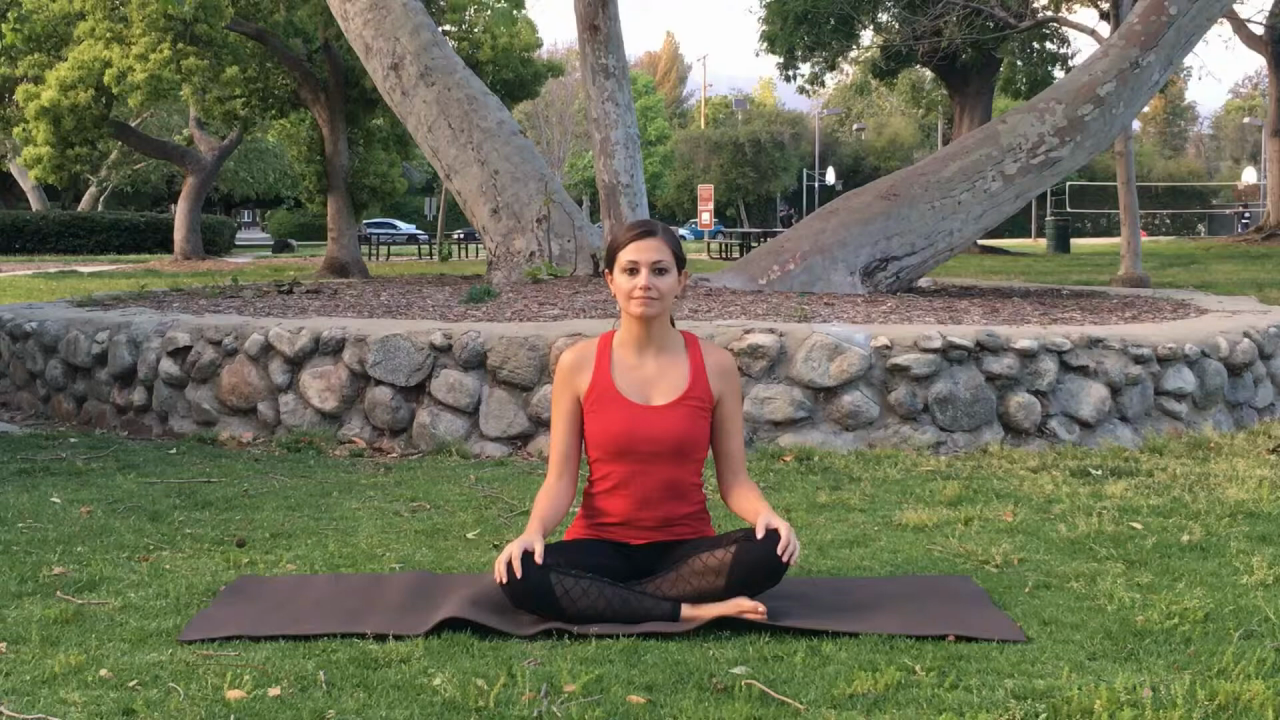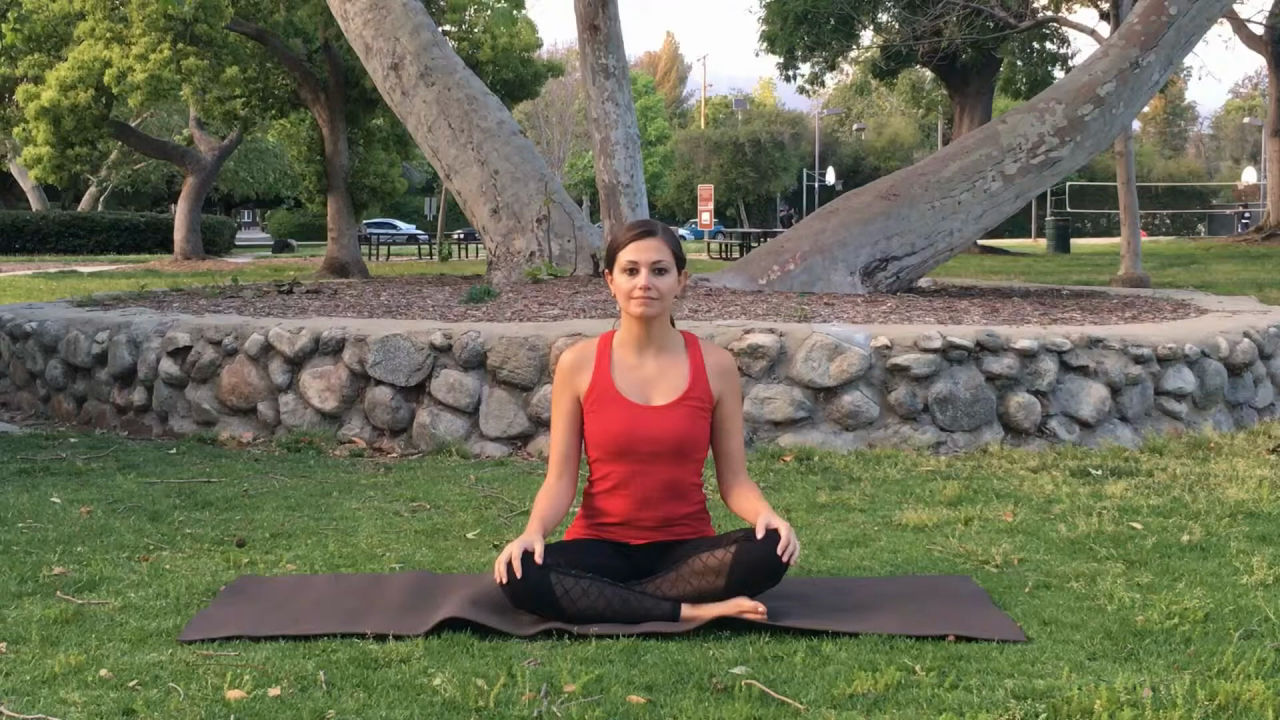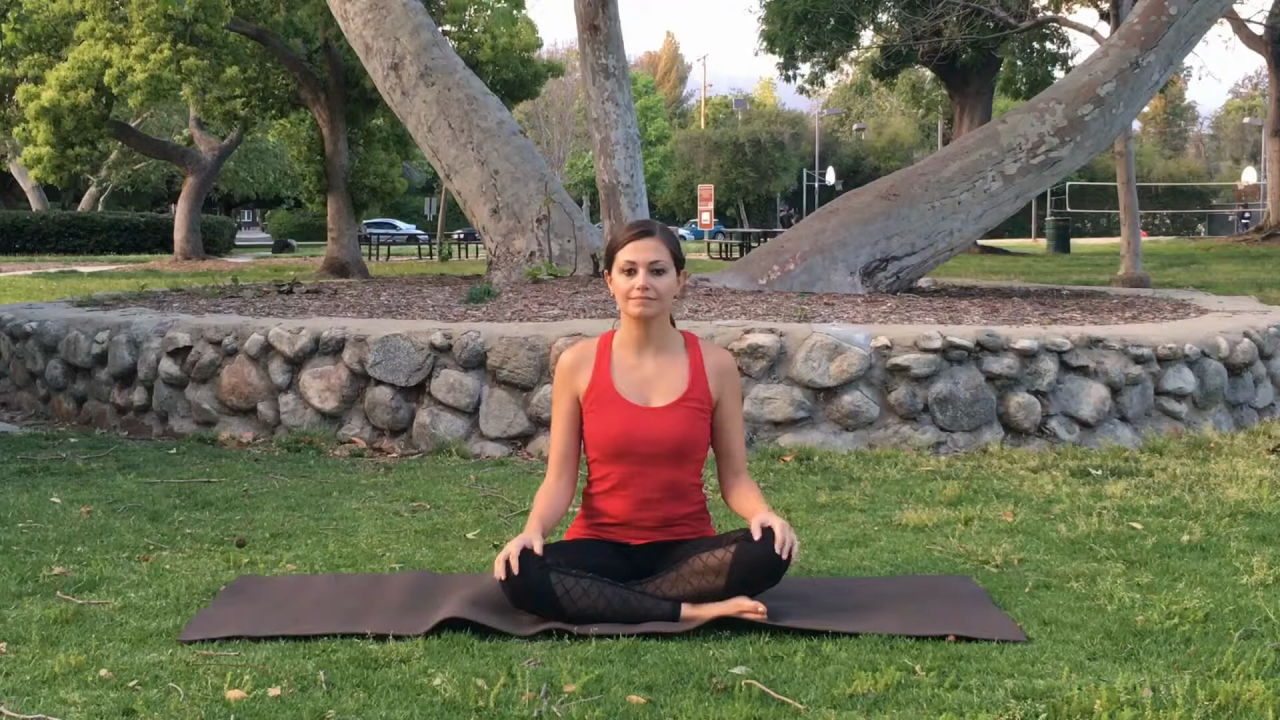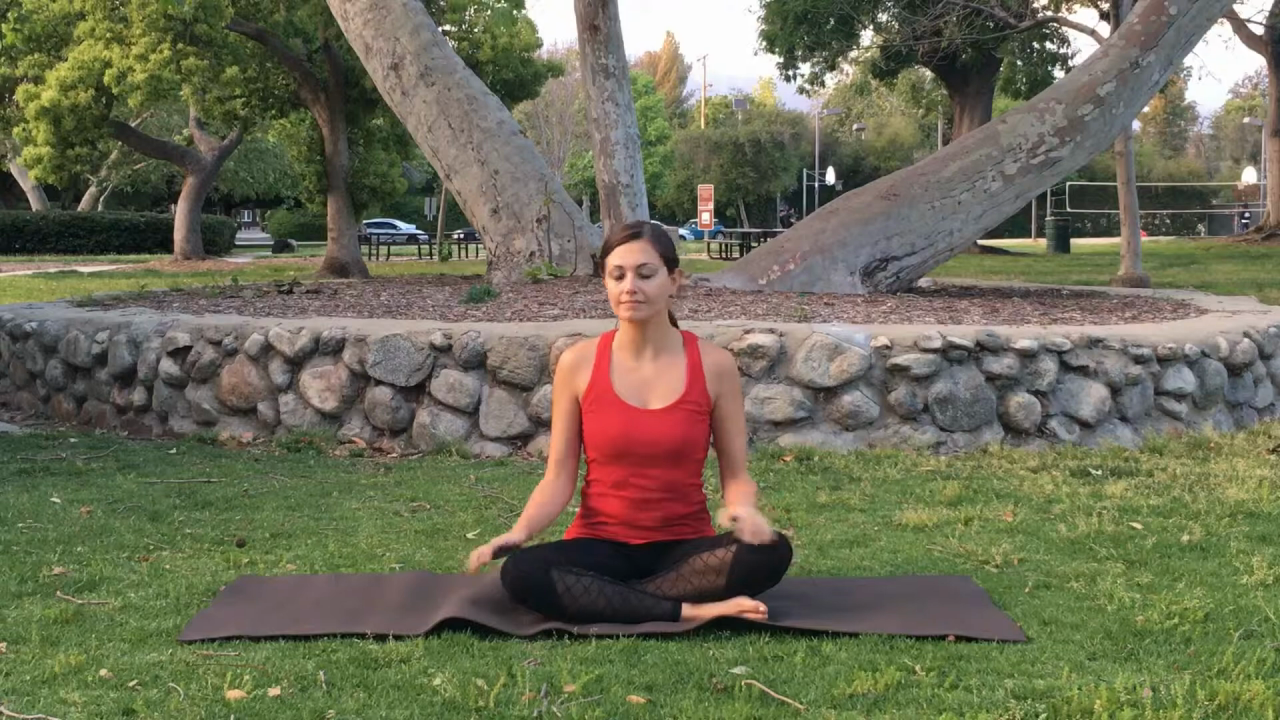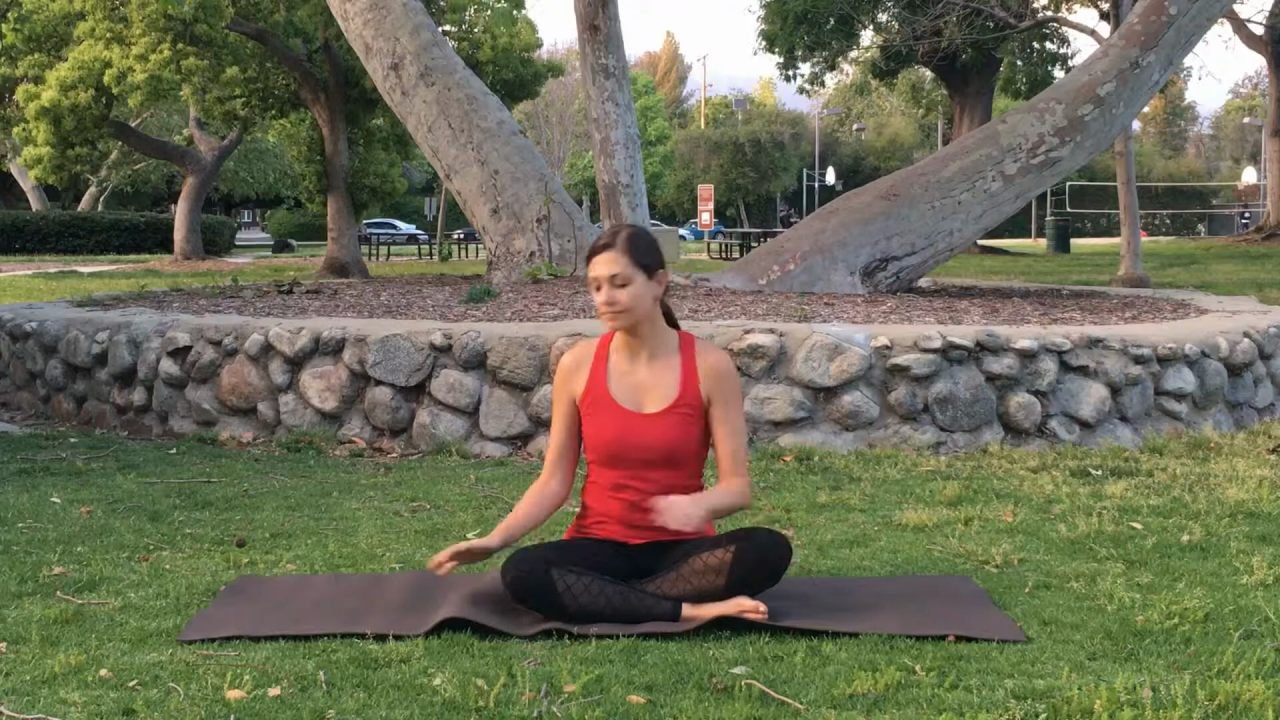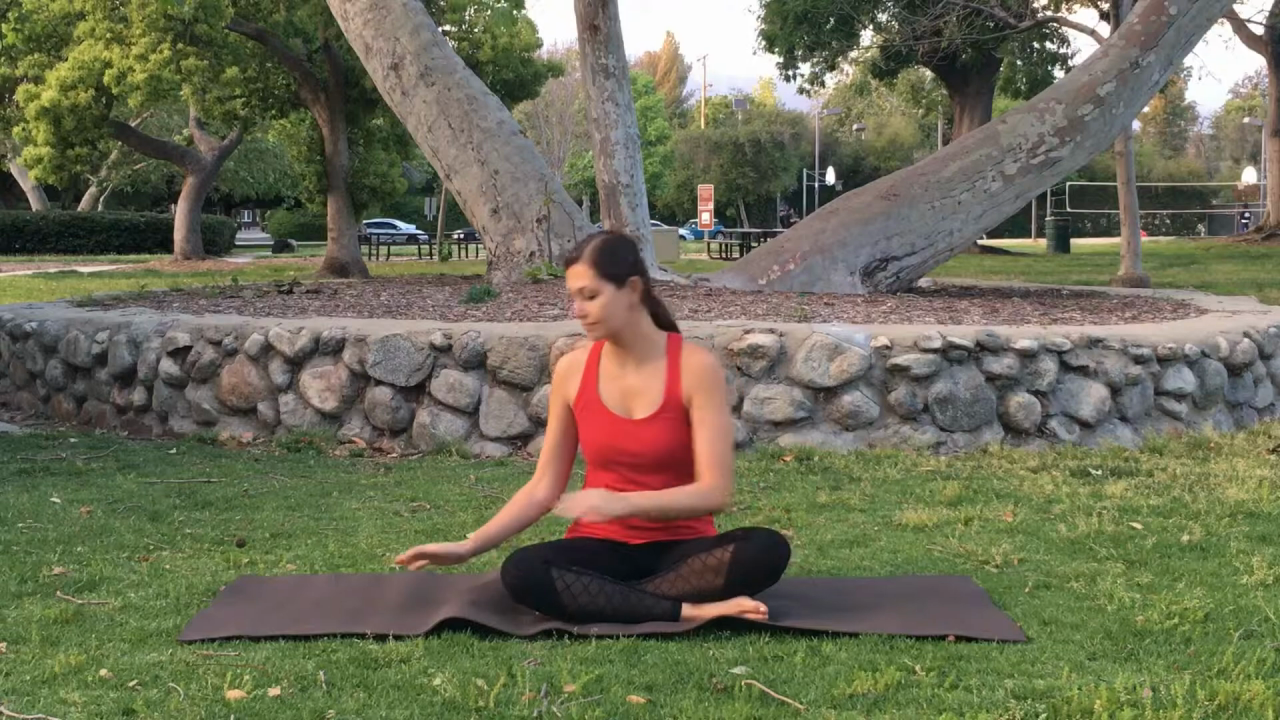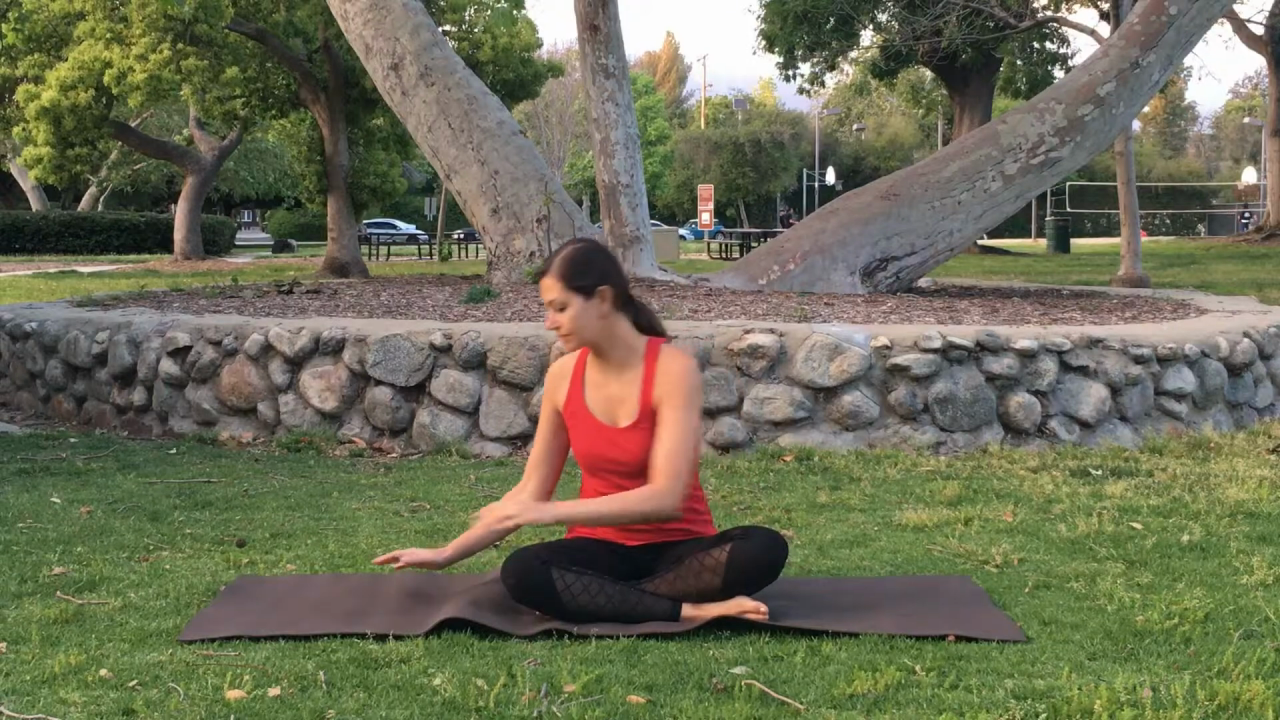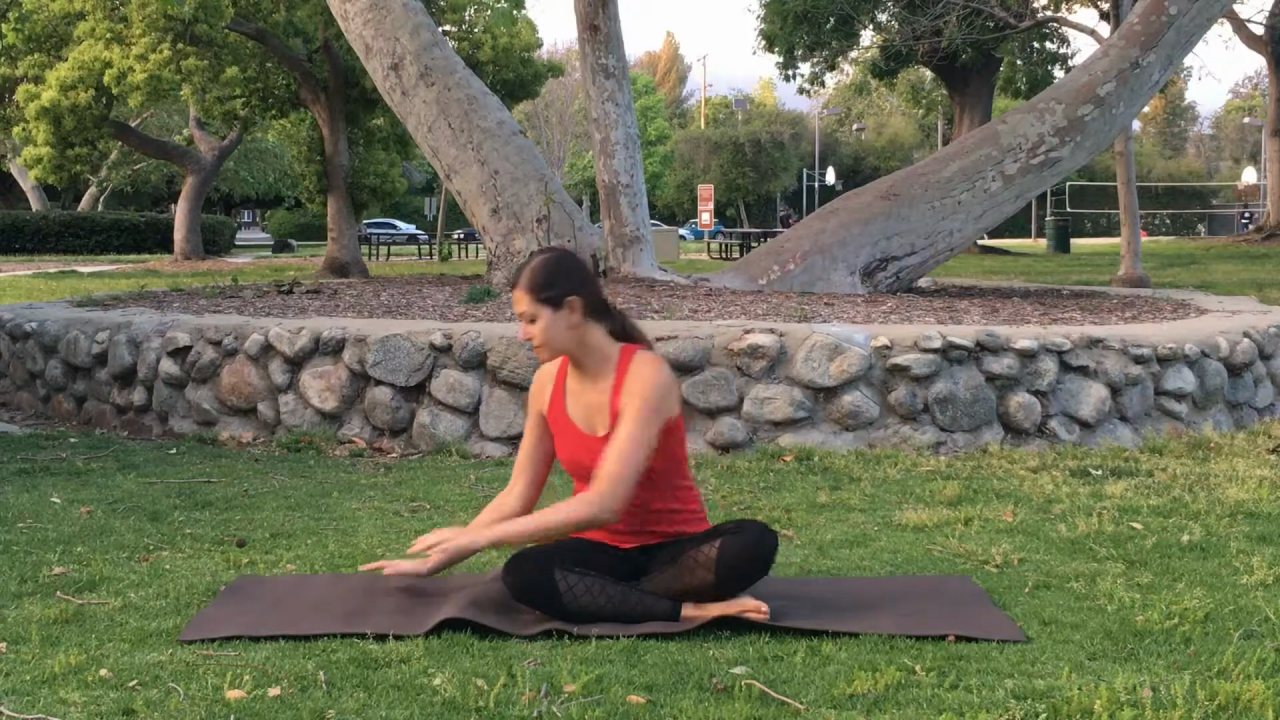
dt=0.1s
person 1, frame 1
left shoulder: (715, 365)
right shoulder: (578, 363)
left elbow: (734, 479)
right elbow: (560, 478)
left wrist: (766, 514)
right wrist: (533, 531)
left hip: (683, 546)
right hip: (602, 545)
left knee: (771, 550)
right knee: (521, 578)
left ankle: (601, 598)
right ankle: (689, 611)
person 1, frame 2
left shoulder: (715, 365)
right shoulder: (578, 364)
left elbow: (733, 479)
right elbow: (560, 478)
left wrist: (766, 513)
right wrist: (533, 531)
left hip: (683, 546)
right hip: (601, 545)
left knee: (770, 551)
right knee: (522, 578)
left ankle: (601, 598)
right ankle: (688, 611)
person 1, frame 3
left shoulder: (714, 365)
right shoulder: (576, 363)
left elbow: (732, 477)
right elbow: (559, 475)
left wrist: (761, 513)
right wrist: (533, 530)
left hip: (682, 546)
right hip: (603, 544)
left knee: (768, 551)
right knee: (521, 576)
left ankle: (603, 599)
right ankle: (680, 610)
person 1, frame 4
left shoulder: (714, 365)
right shoulder: (578, 363)
left elbow: (736, 475)
right elbow: (559, 476)
left wrist: (744, 507)
right wrist: (519, 531)
left hip: (683, 546)
right hip: (600, 545)
left knee: (769, 552)
right knee: (521, 572)
left ankle: (595, 598)
right ankle: (690, 611)
person 1, frame 5
left shoulder: (710, 366)
right shoulder: (576, 365)
left elbow: (737, 484)
right elbow: (554, 480)
left wrist: (700, 504)
right wrist: (493, 540)
left hip: (680, 547)
right hip: (602, 546)
left knee: (769, 552)
right knee: (521, 573)
left ankle: (598, 598)
right ankle: (685, 611)
person 1, frame 6
left shoulder: (696, 366)
right shoulder: (572, 370)
left elbow: (716, 490)
right elbow: (545, 485)
left wrist: (621, 502)
right wrist: (470, 545)
left hip: (679, 545)
right hip: (600, 546)
left knee: (767, 552)
right knee: (520, 572)
left ankle: (586, 599)
right ankle: (689, 610)
person 1, frame 7
left shoulder: (674, 368)
right shoulder: (563, 375)
left elbow: (667, 495)
right elbow: (533, 488)
left wrist: (553, 512)
right wrist: (452, 549)
left hip: (677, 547)
right hip: (601, 547)
left knee: (764, 552)
right knee: (520, 573)
left ankle: (602, 598)
right ankle: (685, 611)
person 1, frame 8
left shoulder: (647, 376)
right shoulder: (547, 382)
left elbow: (603, 504)
right elbow: (518, 495)
left wrist: (484, 534)
right wrist: (435, 560)
left hip: (673, 546)
right hip: (597, 549)
left knee: (753, 544)
right knee: (522, 573)
left ankle: (598, 600)
right ankle: (688, 609)
